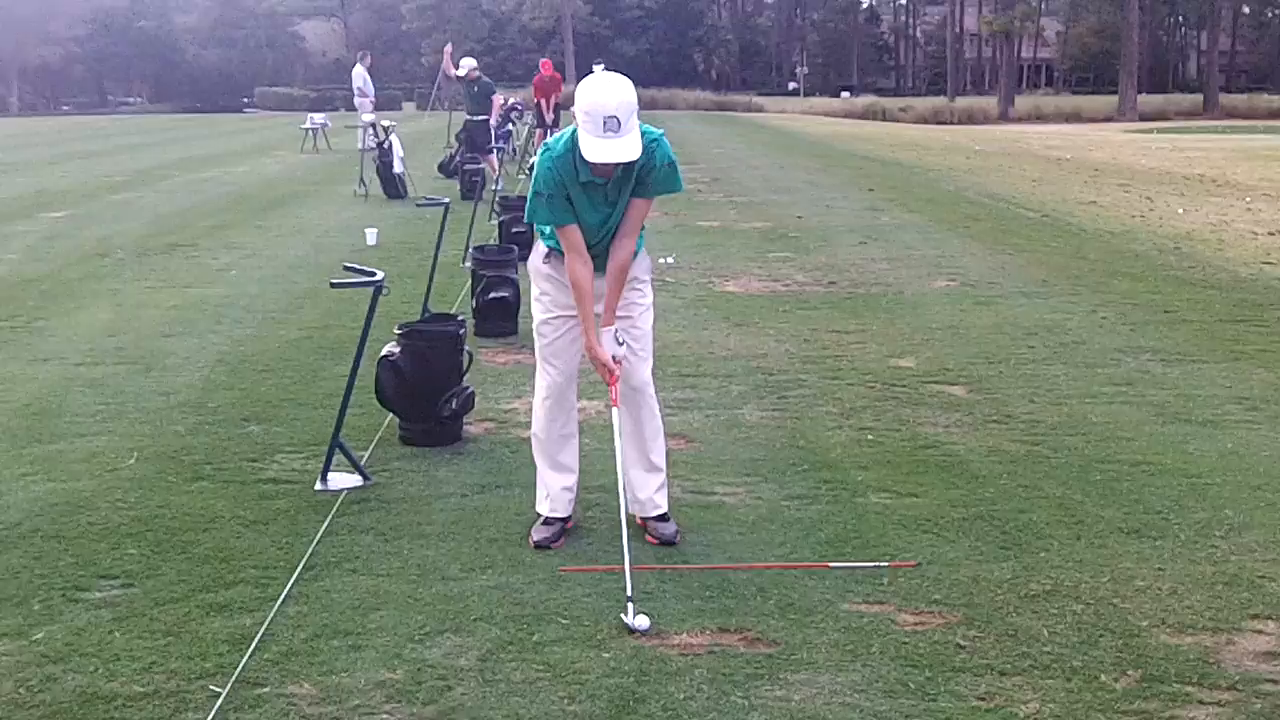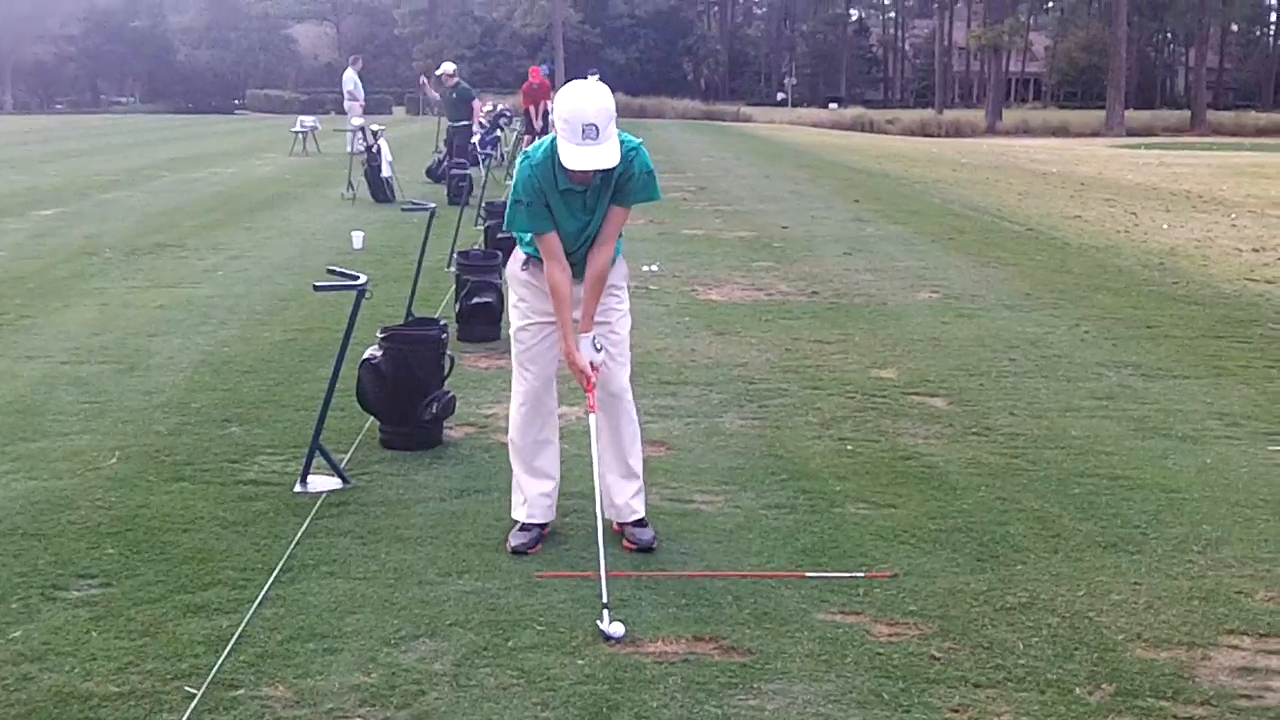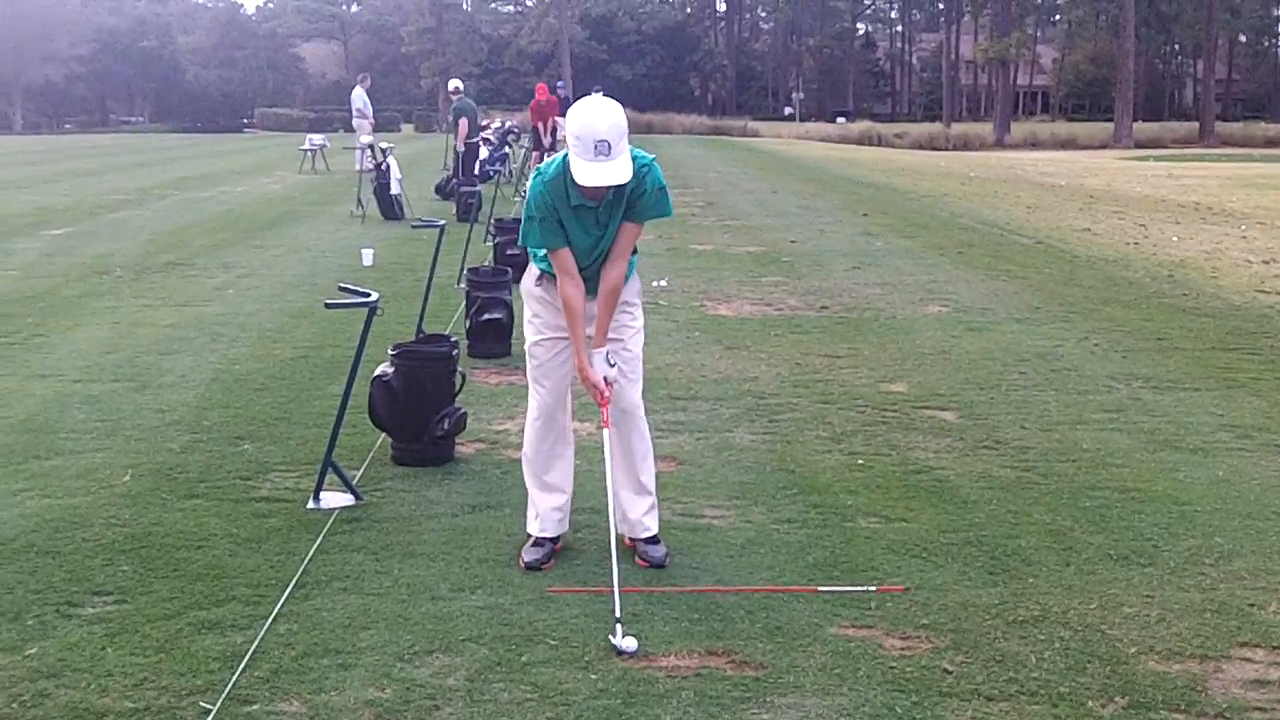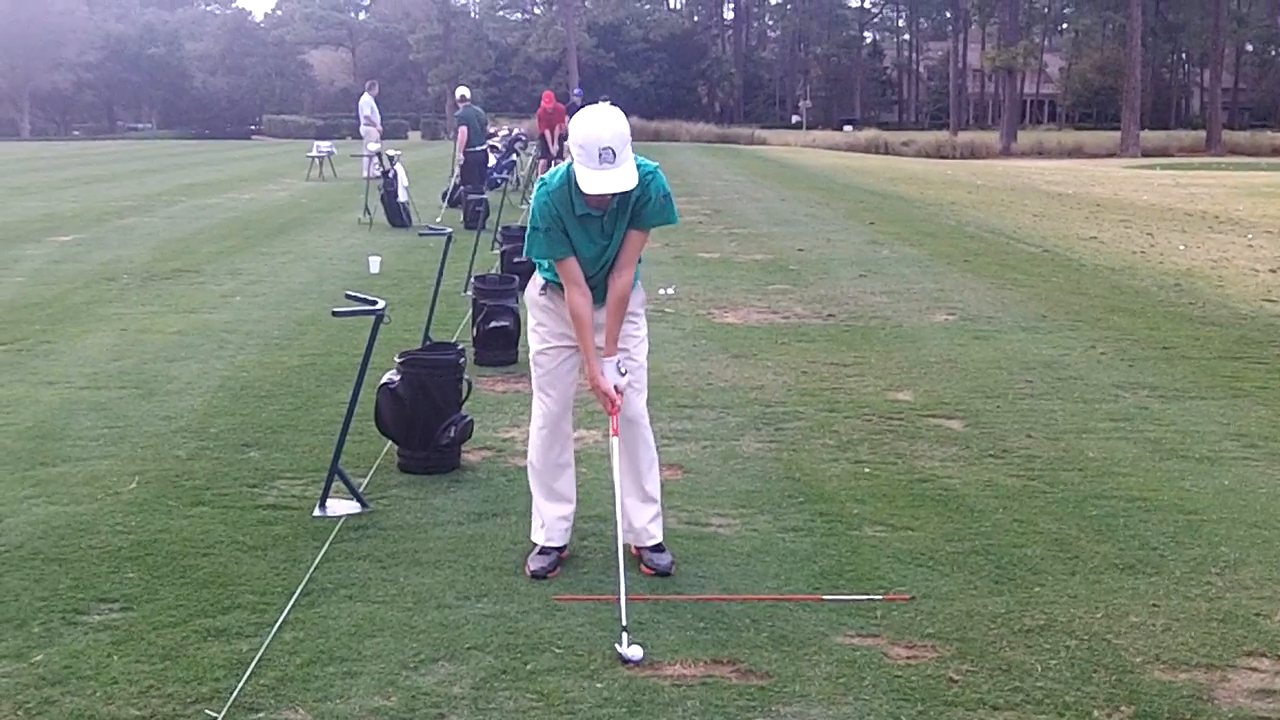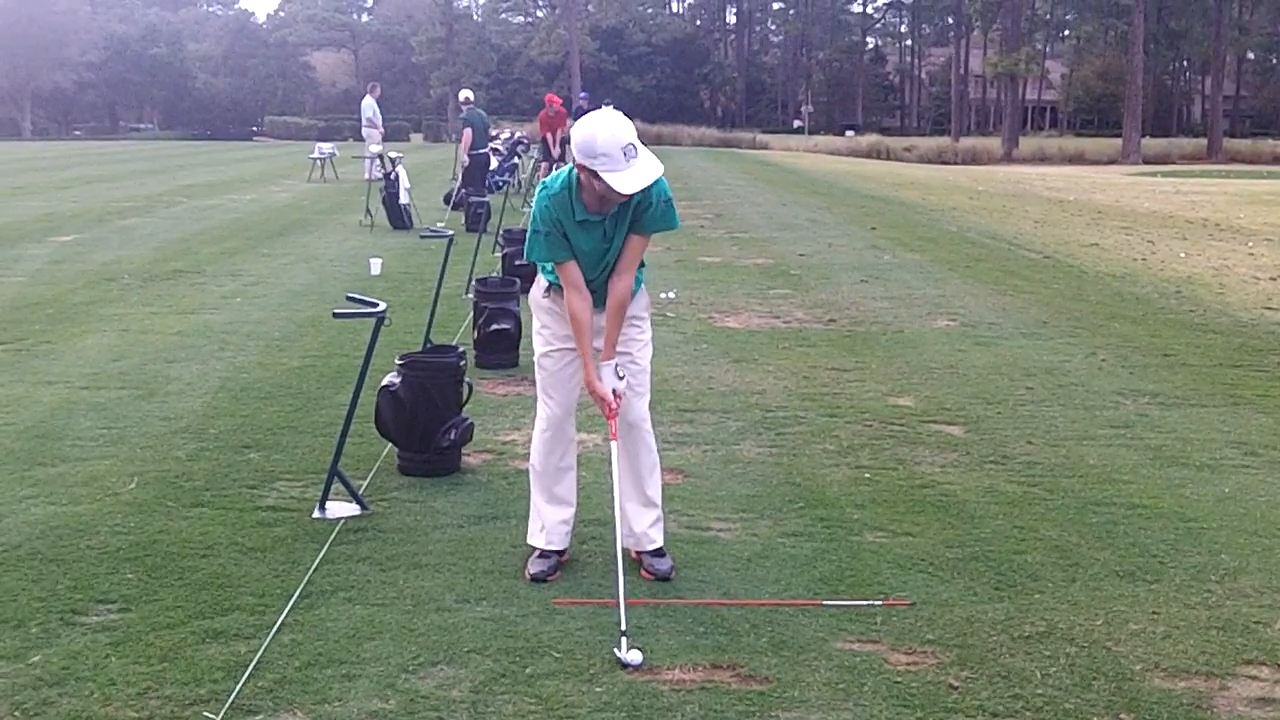
dt=0.5s
person 1, frame 1
left shoulder: (653, 149)
right shoulder: (554, 161)
left elbow: (624, 242)
right elbow: (576, 255)
left wrist: (609, 323)
right wrist: (591, 336)
left hip: (626, 269)
right hip: (559, 269)
left knee: (637, 382)
right knee: (555, 384)
left ankle: (651, 503)
right ankle: (555, 506)
person 1, frame 2
left shoulder: (632, 158)
right shoulder: (533, 169)
left elbow: (602, 249)
right elbow: (555, 262)
left wrist: (587, 331)
right wrist: (569, 343)
left hip: (605, 275)
right hip: (537, 276)
left knee: (615, 387)
right knee: (532, 389)
left ankle: (629, 509)
right ankle: (533, 513)
person 1, frame 3
left shoulder: (643, 174)
right shoulder: (546, 185)
left elbow: (614, 264)
right elbow: (568, 278)
left wrist: (601, 346)
right wrist: (582, 359)
left hip: (618, 292)
right hip: (551, 292)
left knee: (628, 404)
right knee: (547, 405)
left ankle: (641, 525)
right ankle: (546, 527)
person 1, frame 4
left shoulder: (648, 182)
right shoulder: (550, 196)
left elbow: (622, 273)
right elbow: (575, 288)
left wrist: (611, 356)
right wrist: (592, 368)
left hip: (622, 301)
right hip: (555, 300)
left knee: (632, 412)
right knee: (551, 413)
left ankle: (646, 533)
right ankle: (551, 536)
person 1, frame 5
left shoulder: (650, 189)
right shoulder: (551, 200)
left elbow: (622, 277)
right elbow: (576, 292)
left wrist: (610, 358)
right wrist: (590, 372)
left hip: (625, 305)
right hip: (559, 304)
left knee: (635, 417)
right knee: (554, 418)
left ankle: (646, 538)
right ankle: (551, 539)
